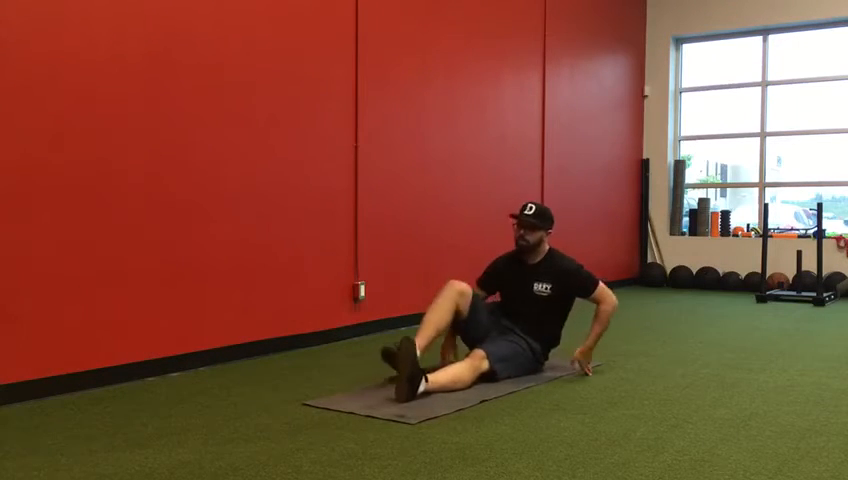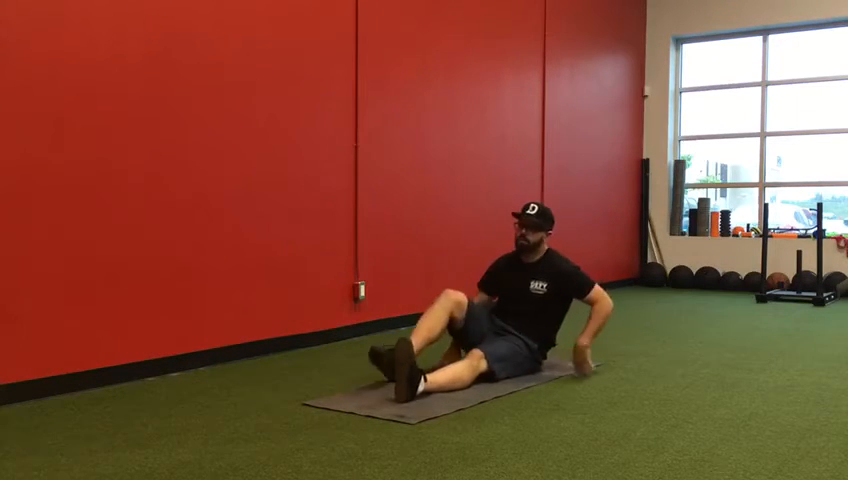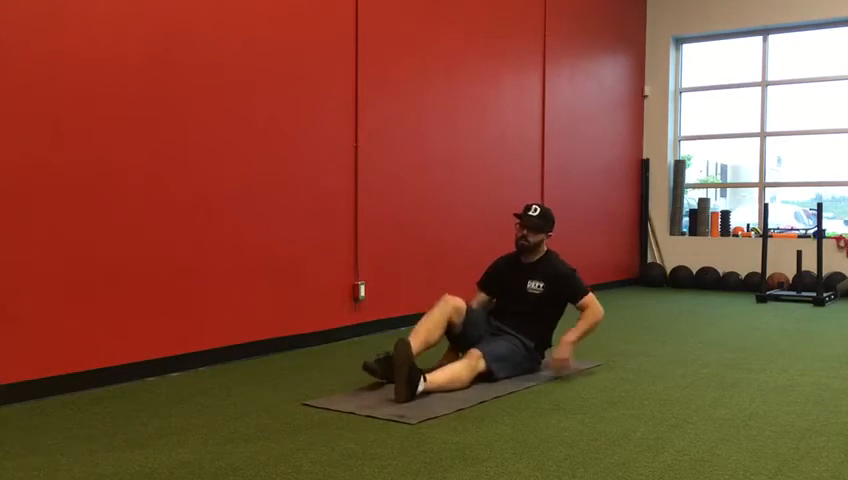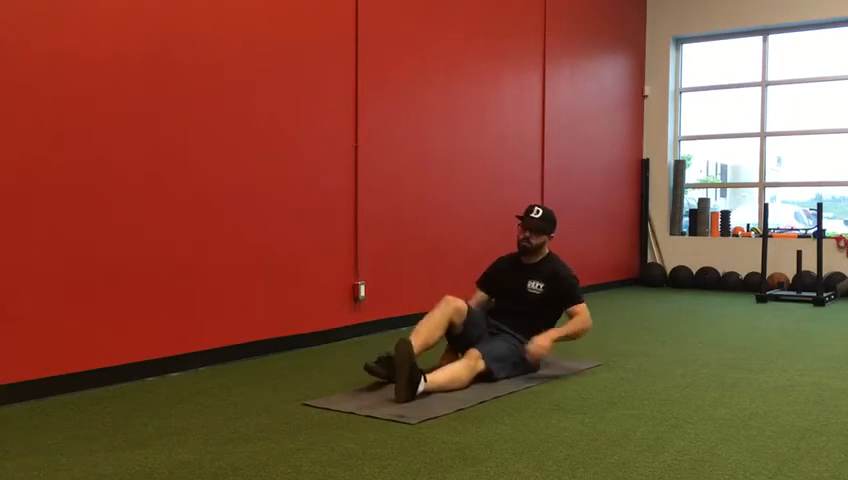
dt=0.1s
person 1, frame 1
left shoulder: (565, 270)
right shoulder: (505, 263)
left elbow: (608, 301)
right elbow: (478, 299)
left wrist: (586, 348)
right wrist: (449, 339)
left hip: (527, 345)
left knee: (479, 358)
right knee: (456, 289)
left ankle: (419, 383)
right ankle: (411, 356)
person 1, frame 2
left shoulder: (561, 271)
right shoulder: (504, 264)
left elbow: (604, 304)
right elbow: (480, 302)
left wrist: (583, 345)
right wrist: (456, 342)
left hip: (524, 345)
right hip: (491, 326)
left knee: (477, 359)
right knee: (452, 298)
left ankle: (418, 384)
right ankle: (402, 358)
person 1, frame 3
left shoulder: (559, 272)
right shoulder: (504, 264)
left elbow: (595, 311)
right elbow: (479, 303)
left wrist: (568, 341)
right wrist: (456, 336)
left hip: (521, 344)
right hip: (488, 327)
left knee: (475, 358)
right knee: (451, 303)
left ankle: (418, 383)
right ankle: (397, 361)
person 1, frame 4
left shoulder: (558, 274)
right shoulder: (504, 264)
left elbow: (584, 321)
right elbow: (476, 302)
left wrist: (549, 336)
right wrist: (453, 336)
left hip: (519, 344)
left knee: (474, 359)
right knee: (451, 304)
left ankle: (418, 383)
right ankle: (396, 361)
